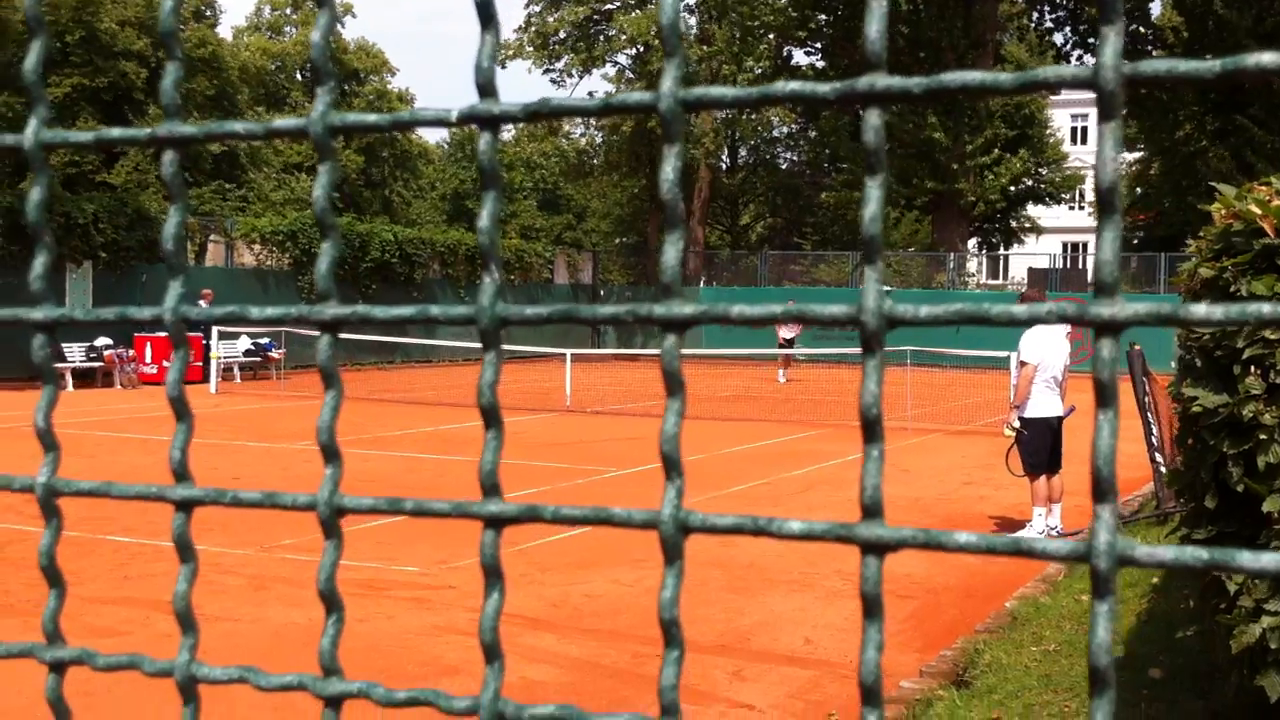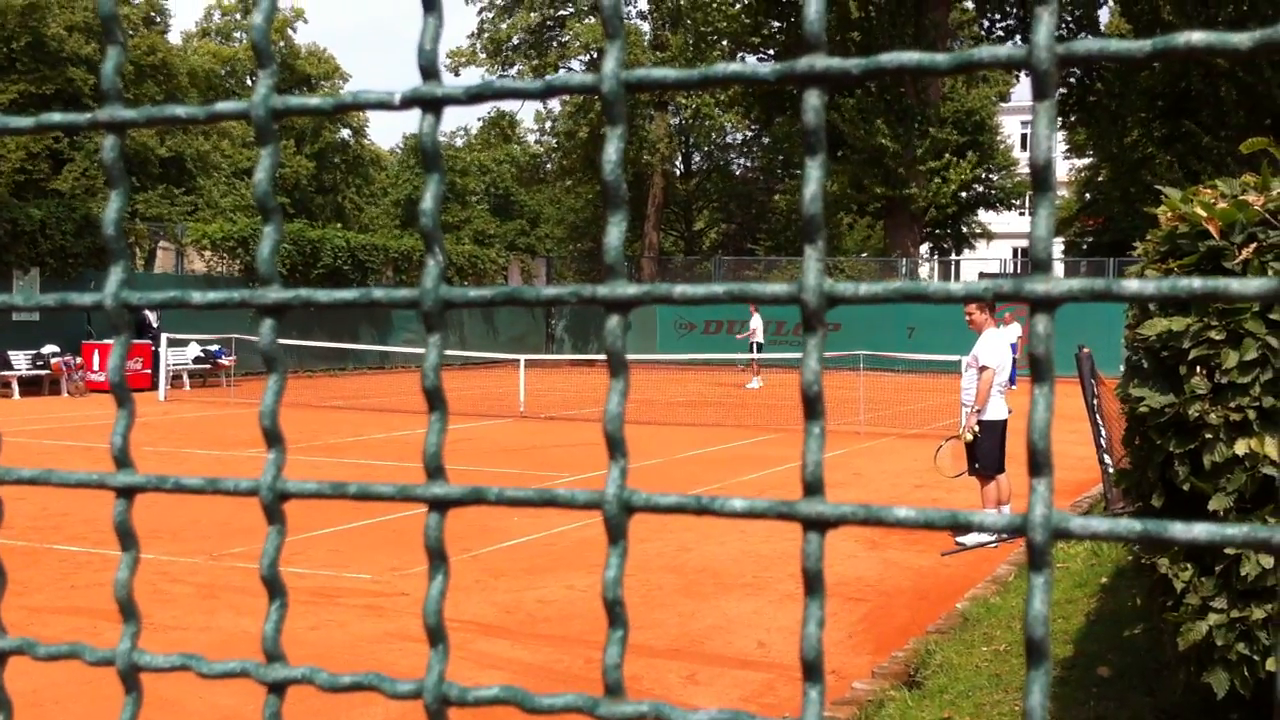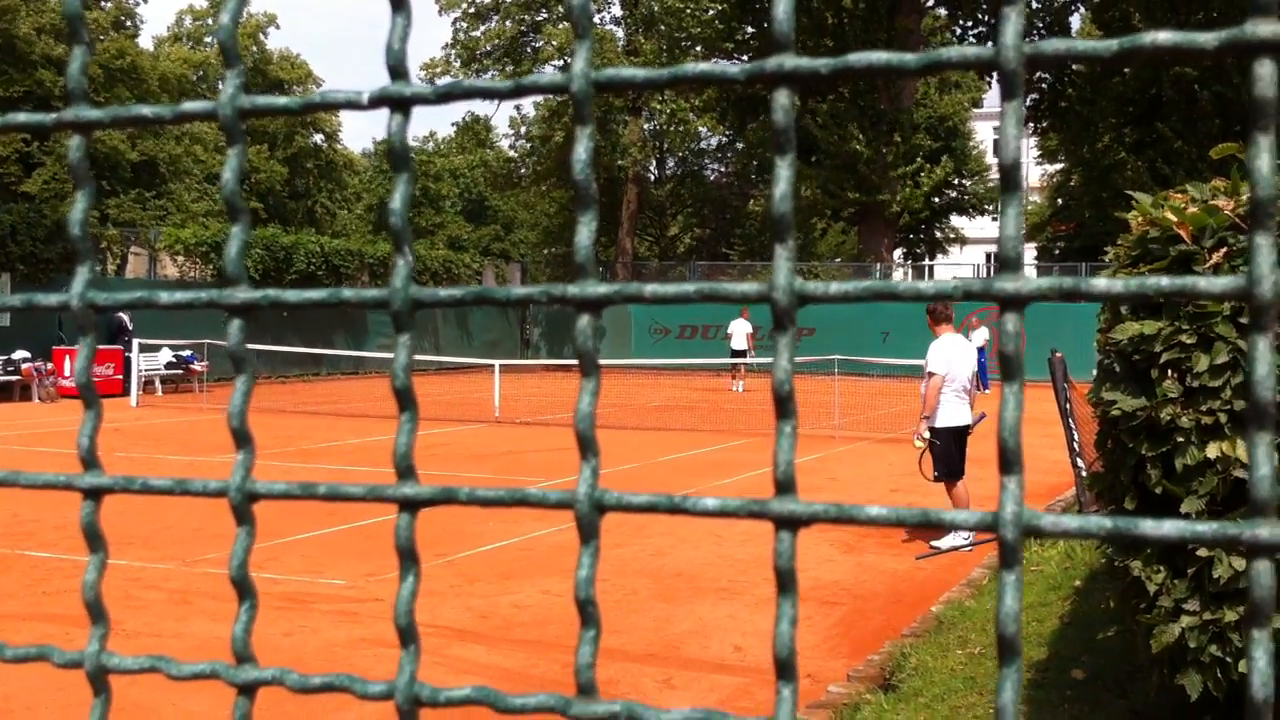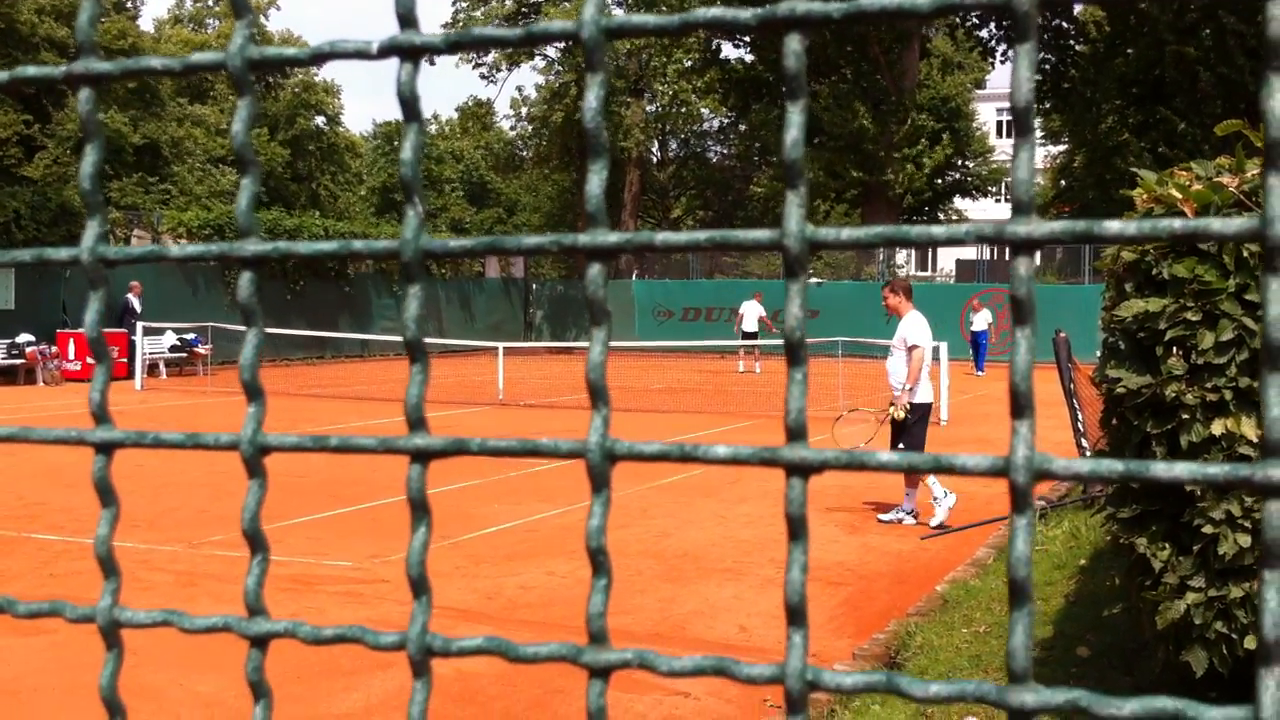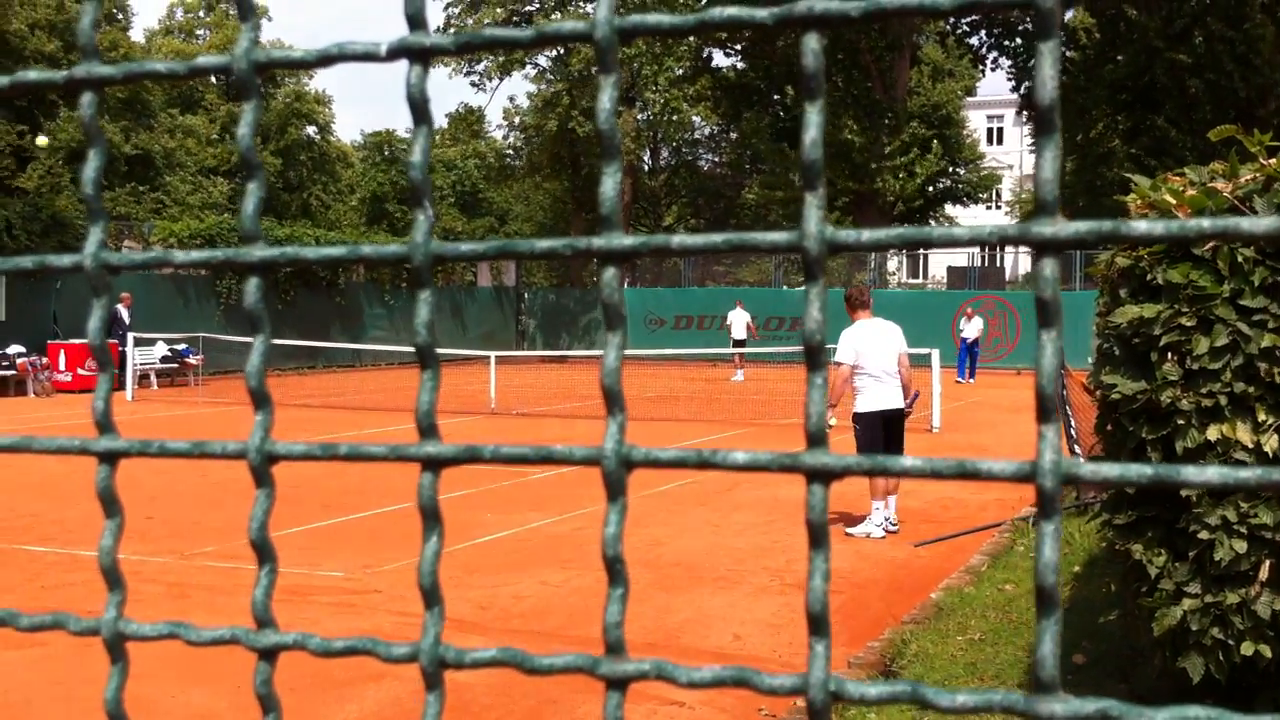
dt=1s
person 1, frame 1
left shoulder: (1032, 336)
right shoulder: (1060, 336)
left elbow: (1026, 375)
right elbow: (1064, 377)
left wrist: (1014, 408)
left hip: (1033, 413)
right hip: (1054, 411)
left knee: (1036, 472)
right knee: (1052, 470)
left ankle: (1038, 527)
right ankle: (1054, 523)
person 1, frame 2
left shoulder: (988, 341)
right shoulder: (999, 339)
left elbow: (986, 379)
left wrist: (974, 413)
left hip: (985, 416)
right hip: (996, 414)
left knee: (985, 474)
right knee: (998, 471)
left ankle: (988, 531)
person 1, frame 3
left shoulder: (939, 347)
right shoulder: (967, 345)
left elbow: (934, 386)
right elbow: (972, 386)
left wrist: (923, 419)
left hip: (943, 421)
right hip: (961, 419)
left knee: (952, 478)
right knee: (954, 477)
left ankle: (962, 533)
right ankle: (962, 527)
person 1, frame 4
left shoulder: (913, 321)
right shoulder: (908, 322)
left elbow: (918, 358)
left wrist: (905, 391)
right wrist: (901, 395)
left hip: (913, 399)
right hip: (908, 399)
left knee: (906, 453)
right knee: (907, 454)
left ankle: (941, 496)
right ankle: (908, 509)
person 1, frame 5
left shoulder: (851, 334)
right shoulder: (893, 328)
left elbow: (842, 376)
right elbow: (905, 369)
left wrist: (831, 407)
right wrist: (907, 399)
left hip: (869, 408)
right hip: (895, 405)
left ankle: (876, 522)
right ankle: (890, 517)
